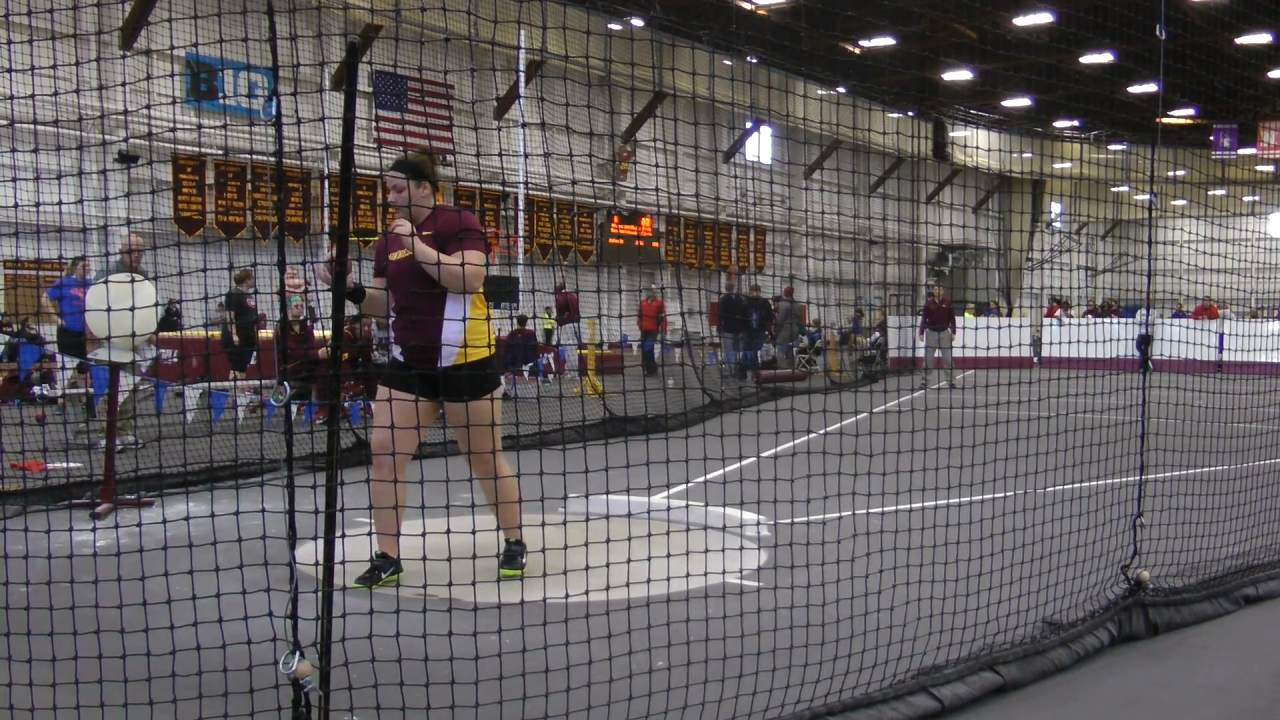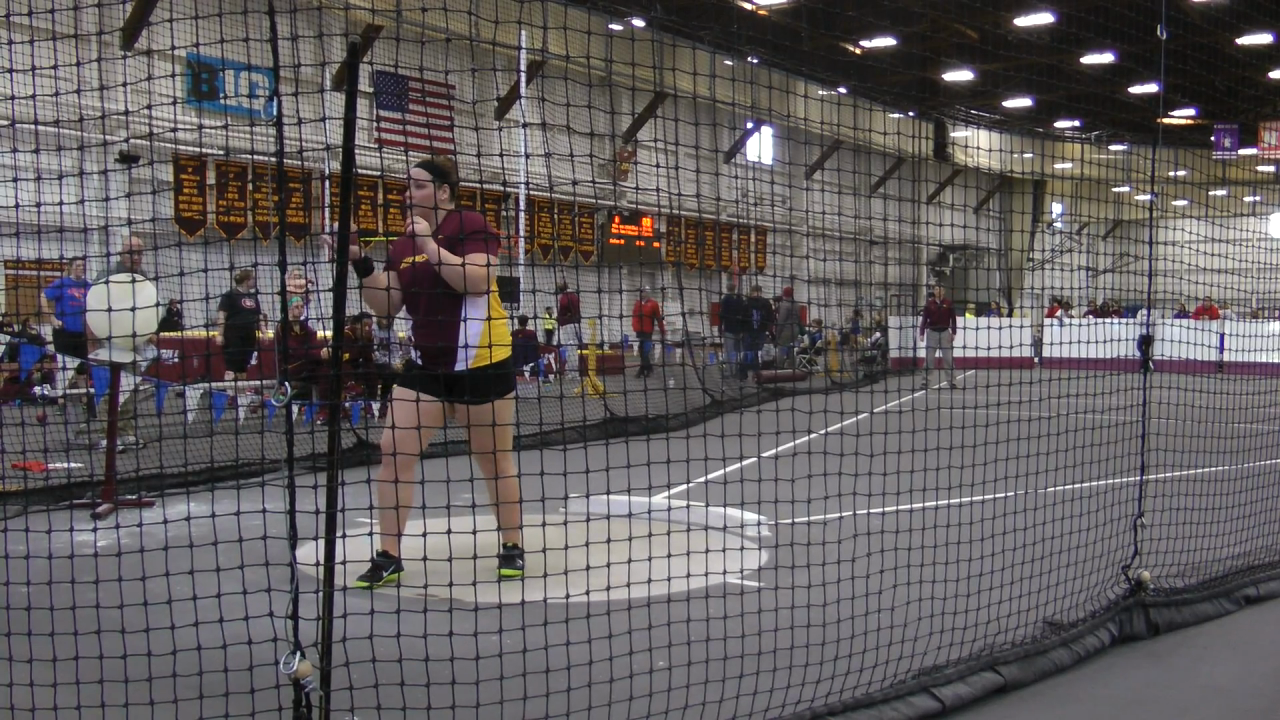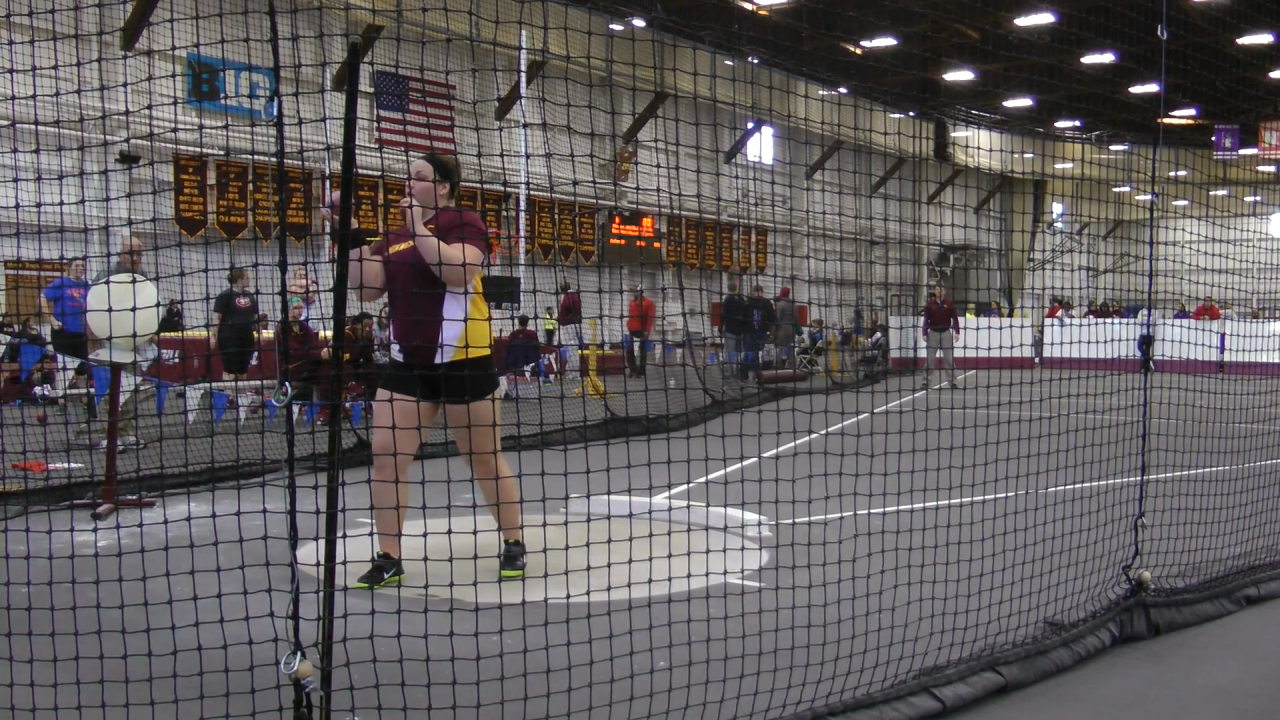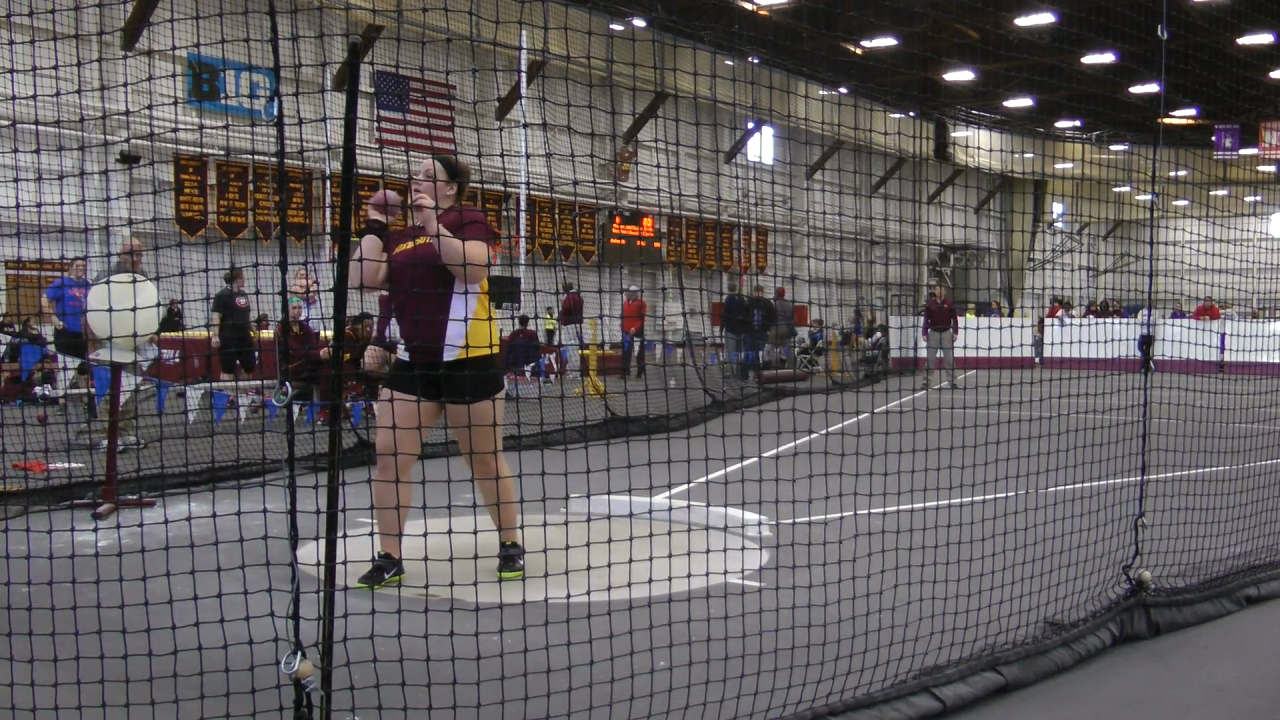
dt=0.3s
person 1, frame 1
left shoulder: (458, 222)
right shoulder: (389, 241)
left elbow: (470, 279)
right elbow: (386, 304)
left wrist: (417, 245)
right wrist: (352, 289)
left hip: (465, 362)
right hip: (409, 363)
left knee: (486, 458)
right knee: (384, 452)
left ankle: (514, 542)
right ankle: (387, 557)
person 1, frame 2
left shoulder: (471, 225)
right shoulder: (403, 243)
left elbow: (476, 281)
right elbow: (386, 305)
left wrist: (428, 244)
right wrist: (359, 262)
left hip: (480, 363)
right hip: (425, 365)
left knee: (494, 460)
right knee: (393, 453)
left ankle: (512, 547)
right ankle: (389, 556)
person 1, frame 3
left shoulder: (463, 221)
right shoulder: (394, 237)
left elbow: (457, 273)
right elbow: (367, 287)
left wrist: (419, 226)
left hip: (462, 360)
right hip: (406, 363)
left knee: (485, 459)
right knee: (385, 454)
left ankle: (513, 543)
right ankle: (389, 558)
person 1, frame 4
left shoulder: (469, 220)
right shoulder: (399, 236)
left elbow: (471, 268)
right elbow: (363, 280)
left wrist: (432, 223)
right wrist: (375, 226)
left hip: (468, 360)
right hip: (412, 362)
left knee: (485, 458)
right knee: (388, 456)
left ankle: (511, 545)
right ankle: (389, 558)
